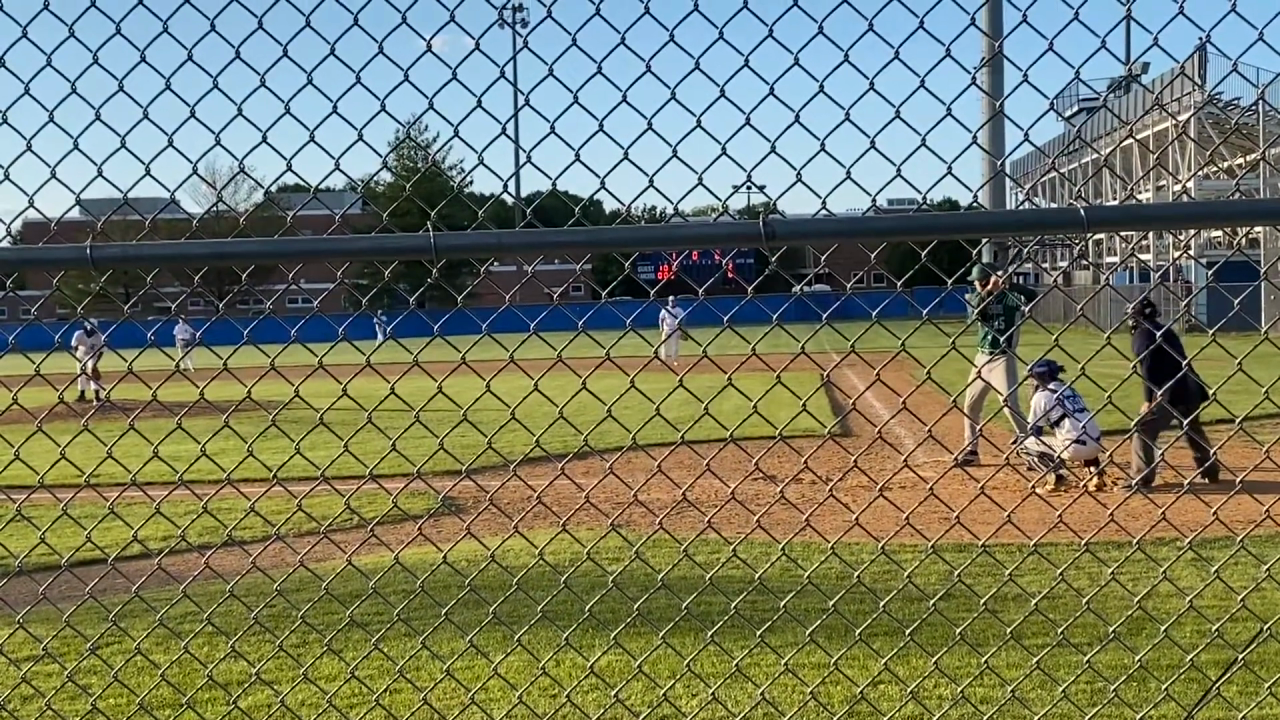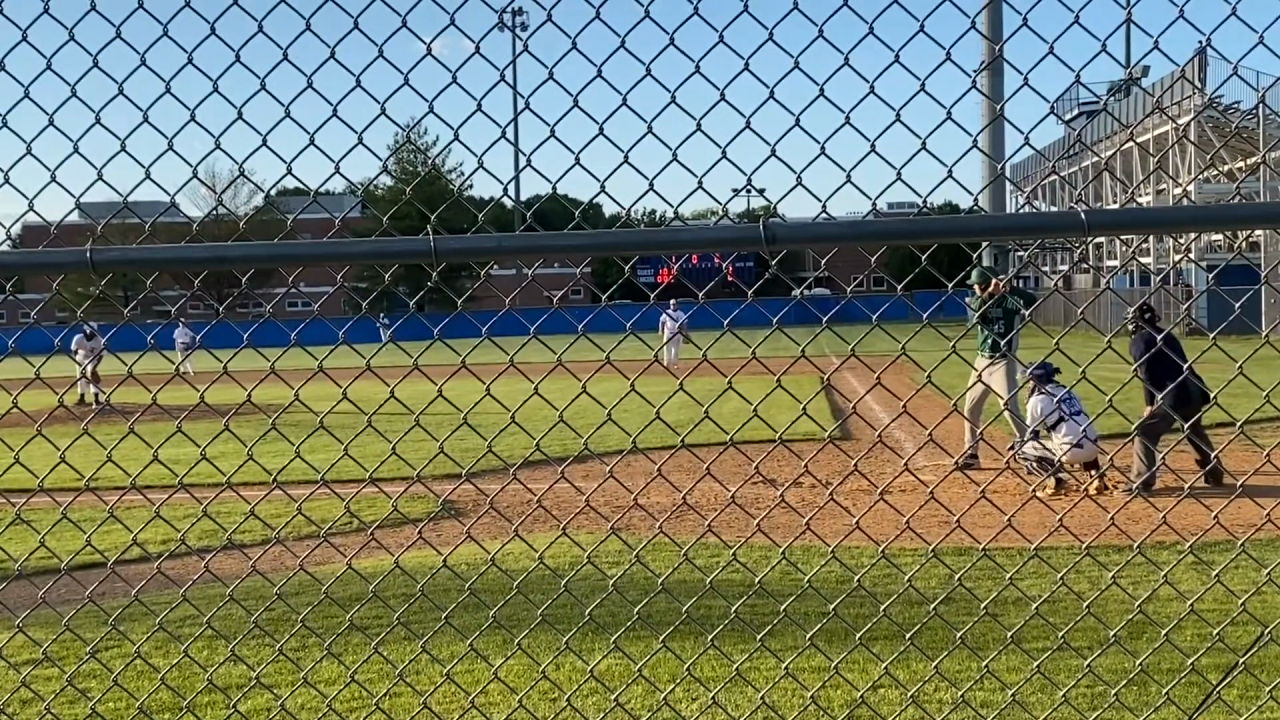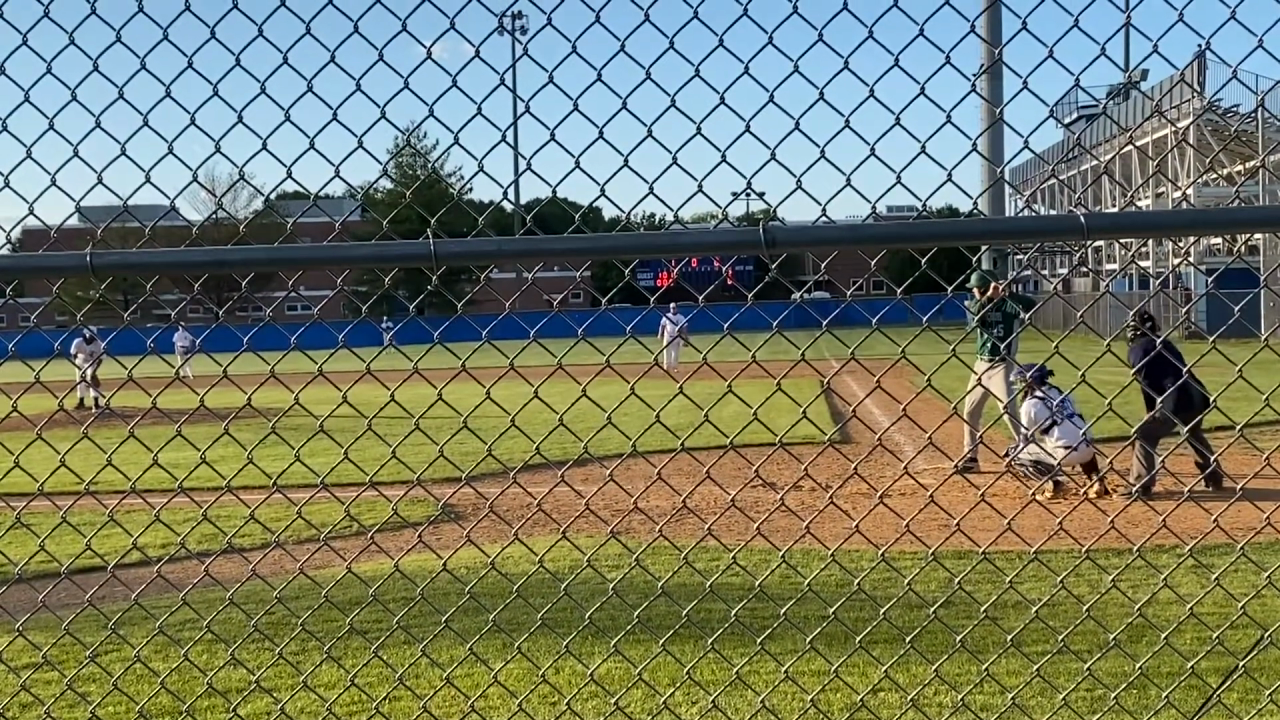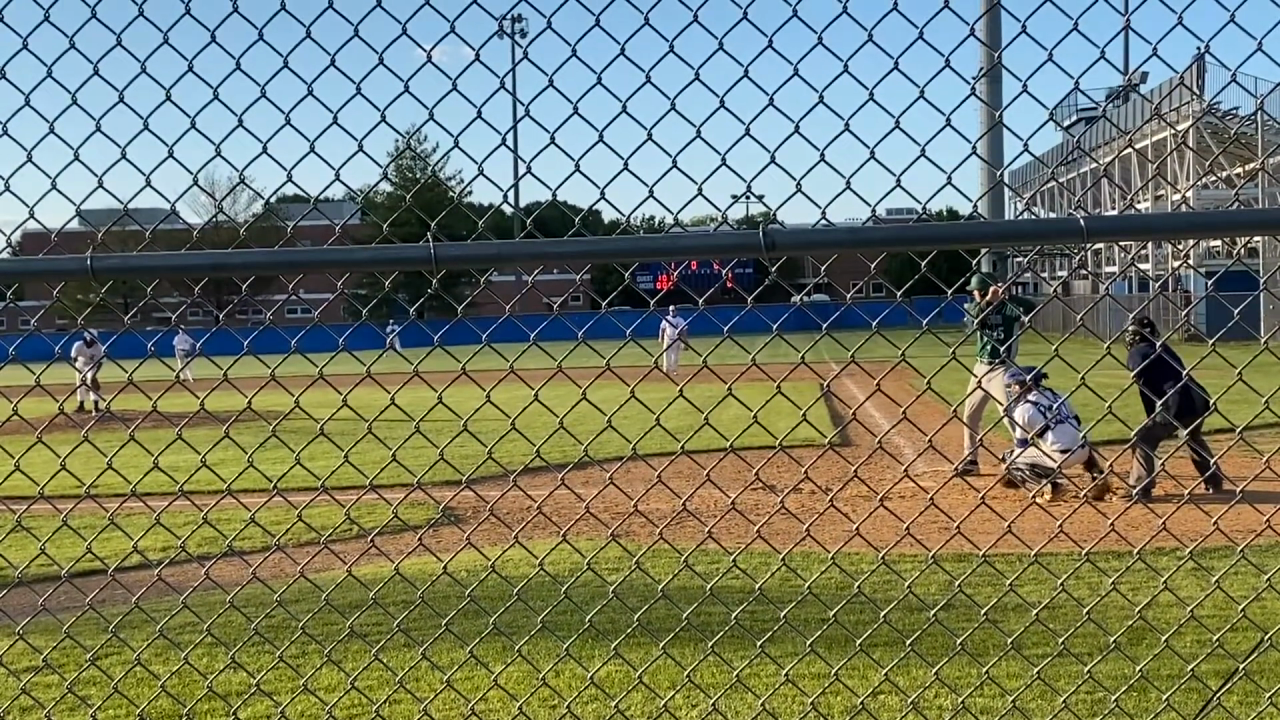
dt=0.3s
person 1, frame 1
left shoulder: (1010, 297)
right shoulder: (979, 297)
left elbow: (1032, 296)
right elbow: (974, 311)
left wrist: (1008, 285)
right wrist: (989, 291)
left hip: (1003, 358)
right hip: (982, 357)
left knee: (1010, 404)
right knee: (971, 404)
right ankle: (971, 451)
person 1, frame 2
left shoulder: (1010, 300)
right shoulder: (979, 300)
left elbow: (1032, 301)
right elbow: (975, 312)
left wrist: (1008, 288)
right wrist: (990, 293)
left hip: (1003, 362)
right hip: (982, 361)
left knee: (1010, 408)
right knee: (971, 408)
right ankle: (971, 454)
person 1, frame 3
left shoulder: (1009, 304)
right shoulder: (978, 304)
left elbow: (1031, 306)
right elbow: (974, 317)
left wrist: (1007, 293)
right wrist: (989, 297)
left hip: (1002, 366)
right hip: (981, 364)
left knee: (1009, 412)
right knee: (970, 411)
right ankle: (970, 458)
person 1, frame 4
left shoulder: (1009, 307)
right shoulder: (977, 307)
left elbow: (1031, 309)
right elbow: (973, 319)
left wrist: (1007, 296)
right wrist: (988, 301)
left hip: (1002, 368)
right hip: (981, 367)
left knee: (1009, 414)
right knee: (970, 414)
right ankle: (970, 460)
person 2, frame 1
left shoulder: (1141, 335)
right shoulder: (1165, 330)
left elbow: (1148, 370)
right elbow: (1178, 362)
left wrist: (1148, 400)
left hip: (1171, 391)
right hip: (1192, 387)
left knee: (1143, 430)
right knee: (1194, 429)
left ankle: (1141, 480)
right ankle: (1210, 471)
person 2, frame 2
left shoulder: (1139, 340)
right shoulder: (1166, 335)
left elbow: (1148, 375)
right elbow: (1179, 367)
left wrist: (1150, 404)
left hip: (1173, 394)
right hip: (1194, 390)
left knee: (1145, 433)
right knee: (1196, 432)
left ankle: (1141, 484)
right ankle: (1214, 475)
person 2, frame 3
left shoulder: (1137, 349)
right shoulder: (1165, 344)
left elbow: (1146, 382)
left wrist: (1151, 412)
left hip: (1175, 400)
right hip: (1196, 396)
left knee: (1144, 436)
right knee: (1195, 435)
left ankle: (1140, 487)
right ankle: (1214, 478)
person 2, frame 4
left shoulder: (1136, 355)
right shoulder: (1163, 349)
left elbow: (1146, 387)
left wrist: (1152, 418)
left hip: (1177, 403)
right hip: (1198, 400)
left knee: (1144, 440)
right knee: (1194, 438)
left ankle: (1140, 490)
right ankle: (1214, 481)
